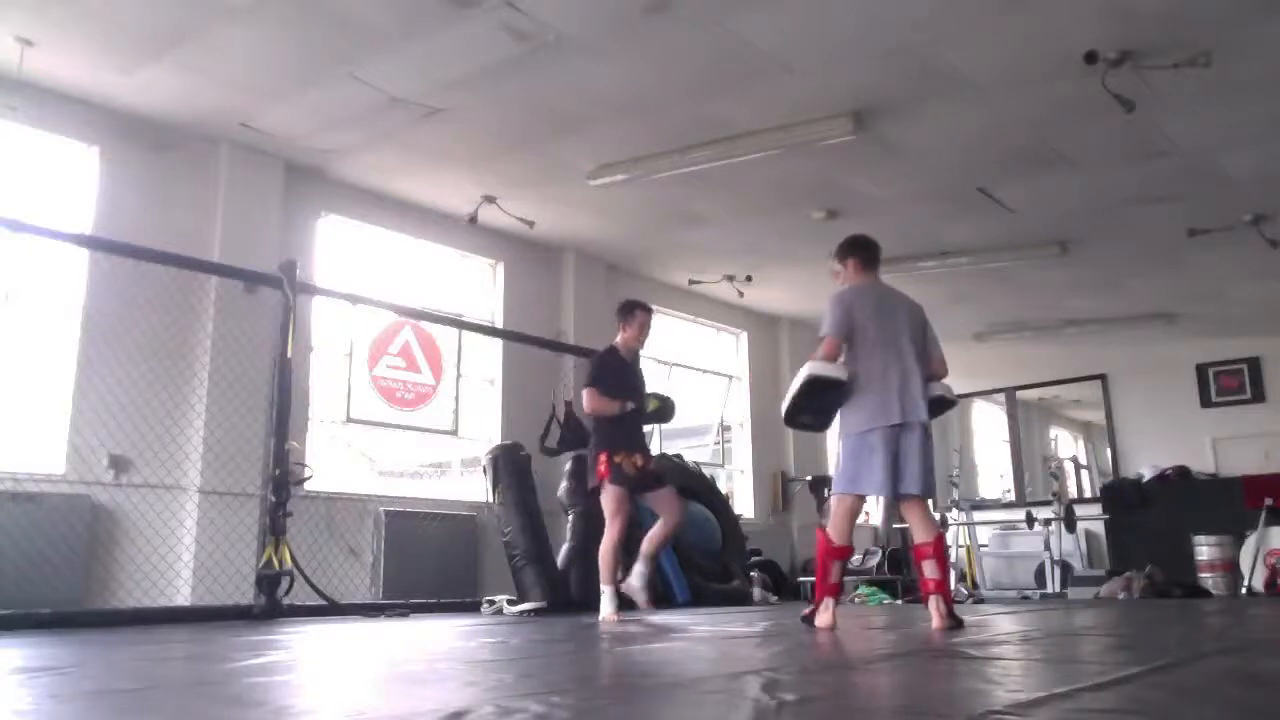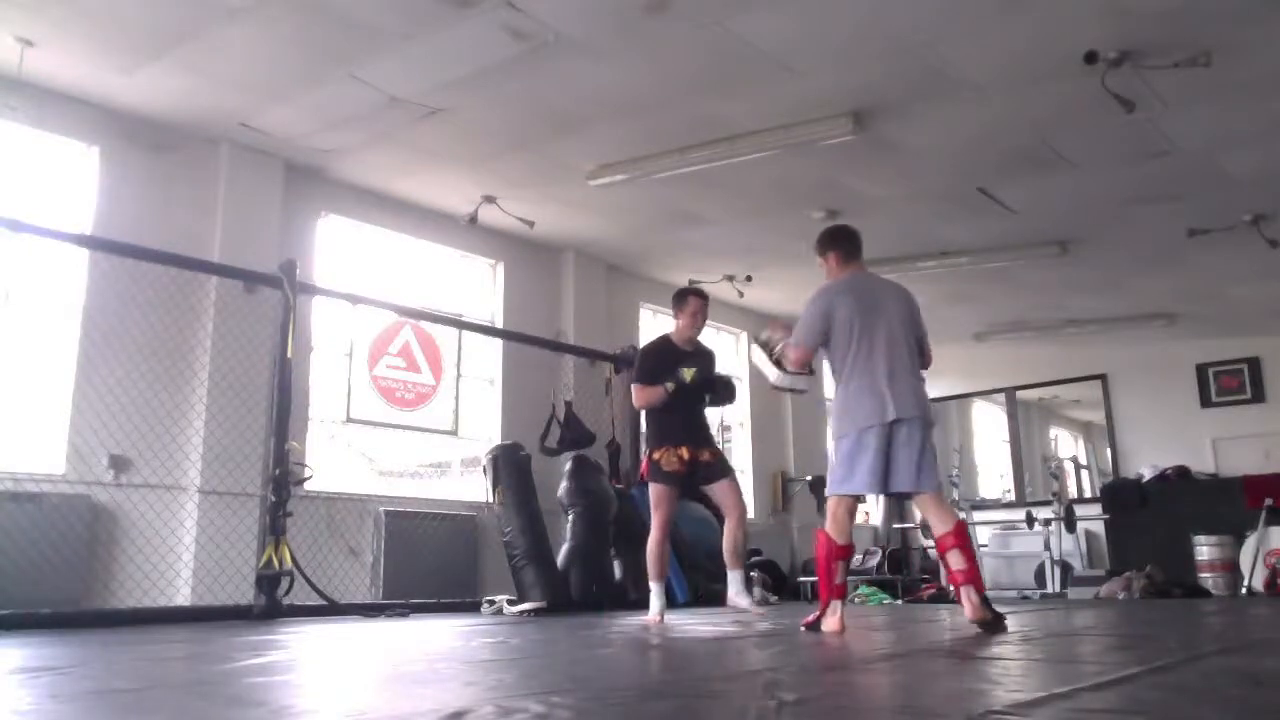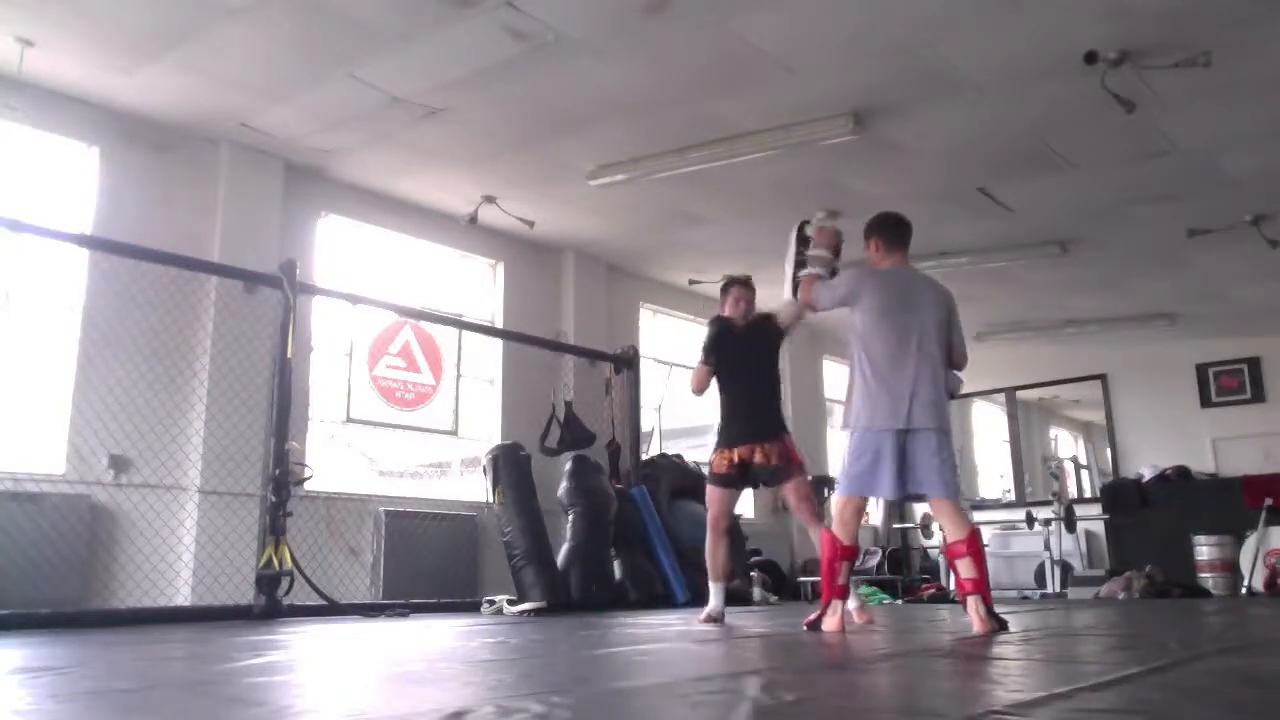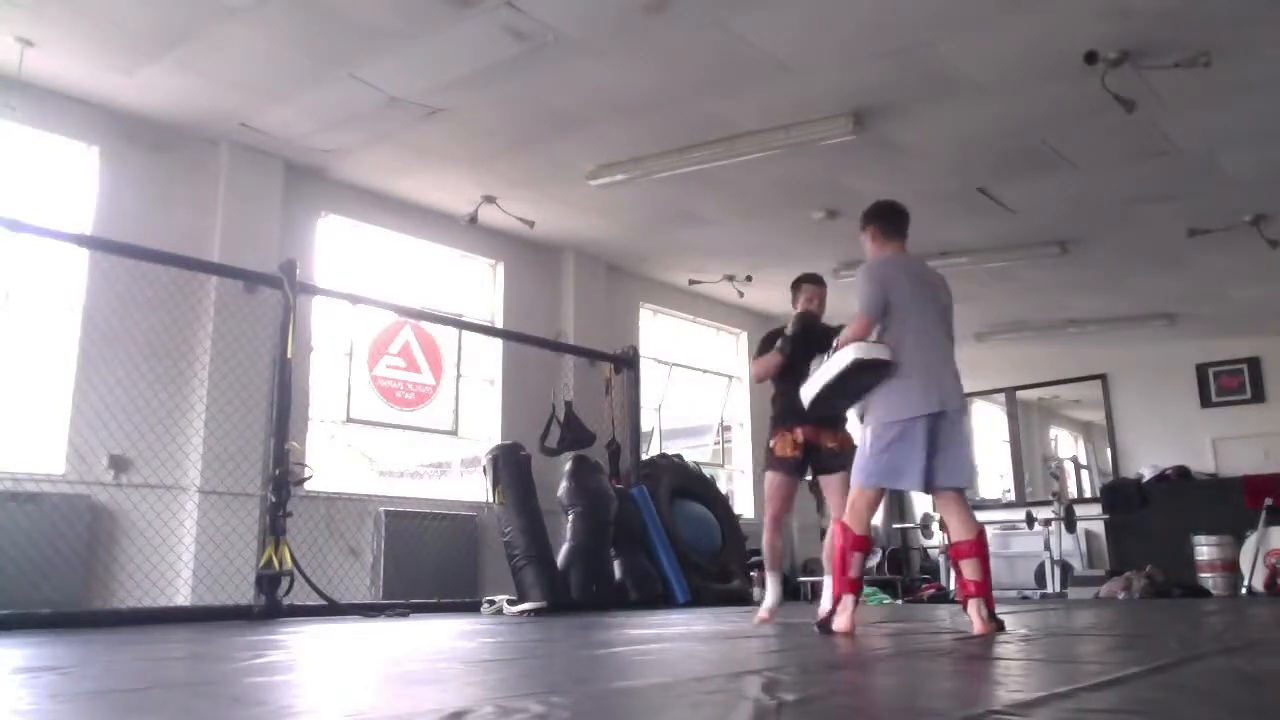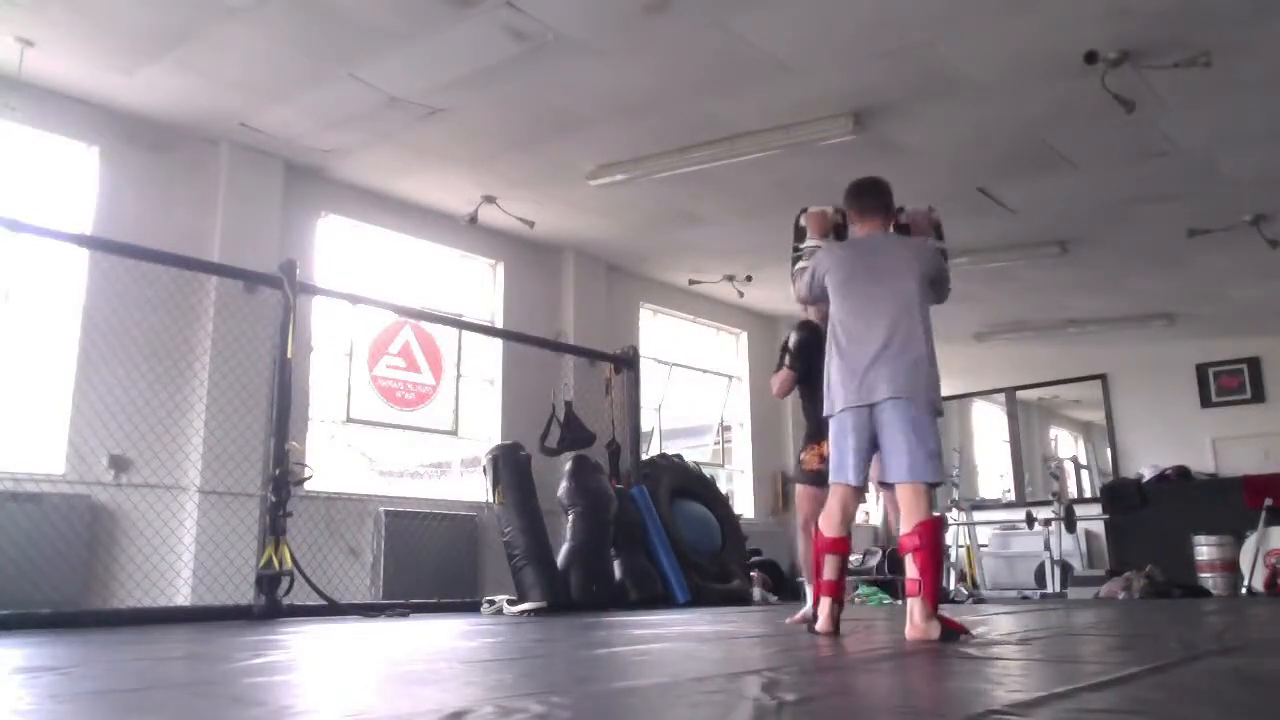
dt=1s
person 1, frame 1
left shoulder: (845, 298)
right shoulder: (911, 306)
left elbow: (830, 349)
right elbow: (939, 369)
left hip: (866, 415)
right hip: (912, 414)
left knee: (844, 507)
right knee: (916, 508)
left ankle: (824, 605)
right ankle: (939, 606)
person 1, frame 2
left shoulder: (828, 295)
right shoulder: (900, 293)
left elbow: (796, 361)
right elbow: (925, 358)
left wrist: (780, 341)
left hip: (859, 414)
right hip: (909, 409)
left knee: (839, 508)
right knee: (931, 500)
left ankle: (831, 610)
right ankle: (973, 599)
person 1, frame 3
left shoulder: (863, 281)
right shoulder: (939, 293)
left elbow: (805, 297)
right elbow: (958, 360)
left wrist: (823, 250)
left hip: (875, 417)
right hip: (928, 417)
left knee: (846, 509)
right knee: (947, 508)
left ankle: (831, 608)
right ankle: (979, 607)
person 1, frame 4
left shoulder: (877, 271)
right shoulder: (935, 278)
left elbow: (858, 333)
left wrist: (835, 354)
left hip: (896, 402)
right hip: (945, 400)
left knee: (861, 500)
right knee: (952, 501)
left ankle: (845, 606)
right ankle: (979, 607)
person 1, frame 5
left shoulder: (830, 257)
right shoulder: (920, 252)
left elbow: (801, 294)
right elbow: (940, 290)
left wrist: (813, 240)
left hip: (849, 390)
right hip: (907, 388)
left knee: (841, 494)
right knee: (914, 494)
left ankle: (825, 607)
right ankle: (921, 614)
person 2, frame 1
left shoulder: (634, 365)
right shoulder: (604, 361)
right elbow: (591, 405)
right wrist: (636, 405)
left hip: (638, 452)
right hip: (612, 453)
left knee: (673, 511)
right knee: (616, 523)
left ankle: (636, 578)
right ankle: (607, 602)
person 2, frame 2
left shoulder: (705, 355)
right shoulder: (653, 352)
right elbow: (639, 399)
right wrist: (677, 380)
left hip: (702, 444)
right hip: (665, 447)
left knee: (736, 511)
right knee: (661, 524)
left ankle: (736, 592)
right ankle: (656, 603)
person 2, frame 3
left shoulder: (766, 328)
right shoulder: (718, 338)
left elbow: (796, 310)
right elbow: (697, 387)
right wrist: (710, 347)
left hip: (772, 441)
right hip: (730, 444)
left knee: (809, 516)
right knee: (716, 524)
right ankle: (716, 604)
person 2, frame 4
left shoulder: (835, 336)
right shoulder: (776, 337)
right elbow: (757, 374)
right wrist: (790, 337)
left hip: (830, 431)
right hip: (788, 431)
left knee: (843, 513)
right knee: (774, 515)
left ankle: (829, 599)
right ankle: (772, 597)
person 2, frame 5
right shoulder: (798, 341)
right elbow: (777, 390)
right wrist: (794, 354)
right hip: (817, 440)
right knee: (805, 522)
right ankle: (813, 601)
